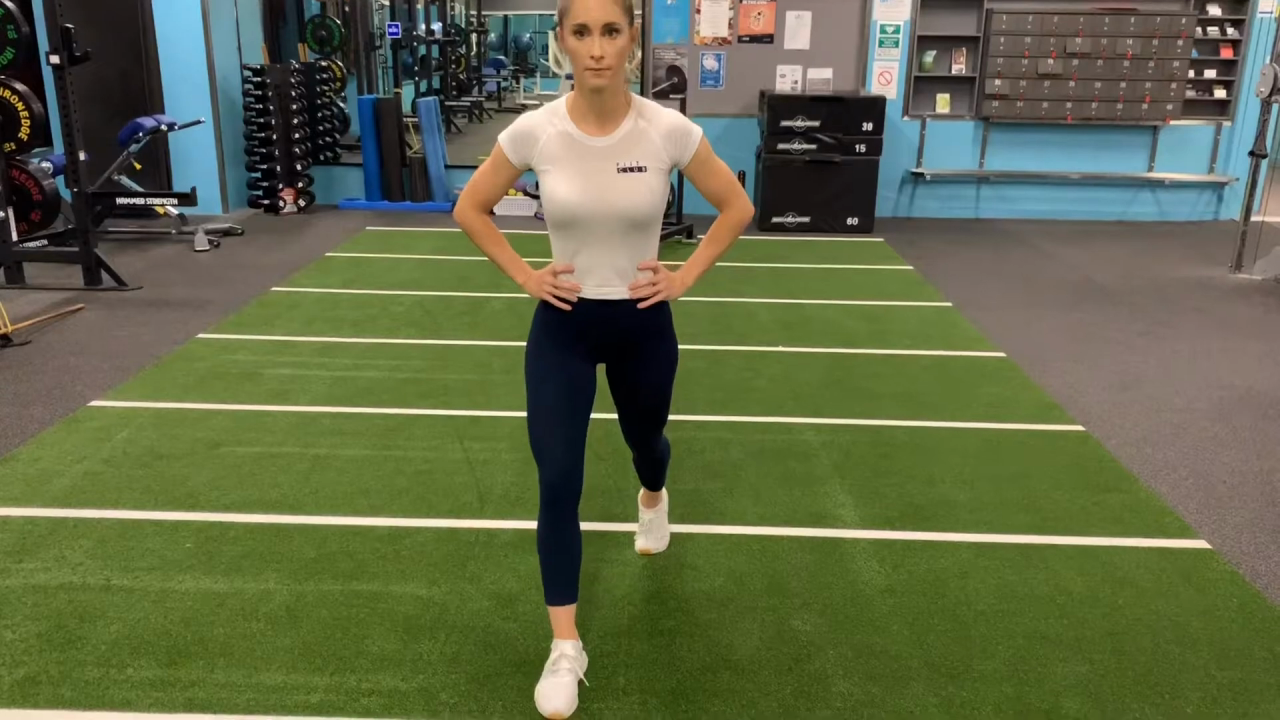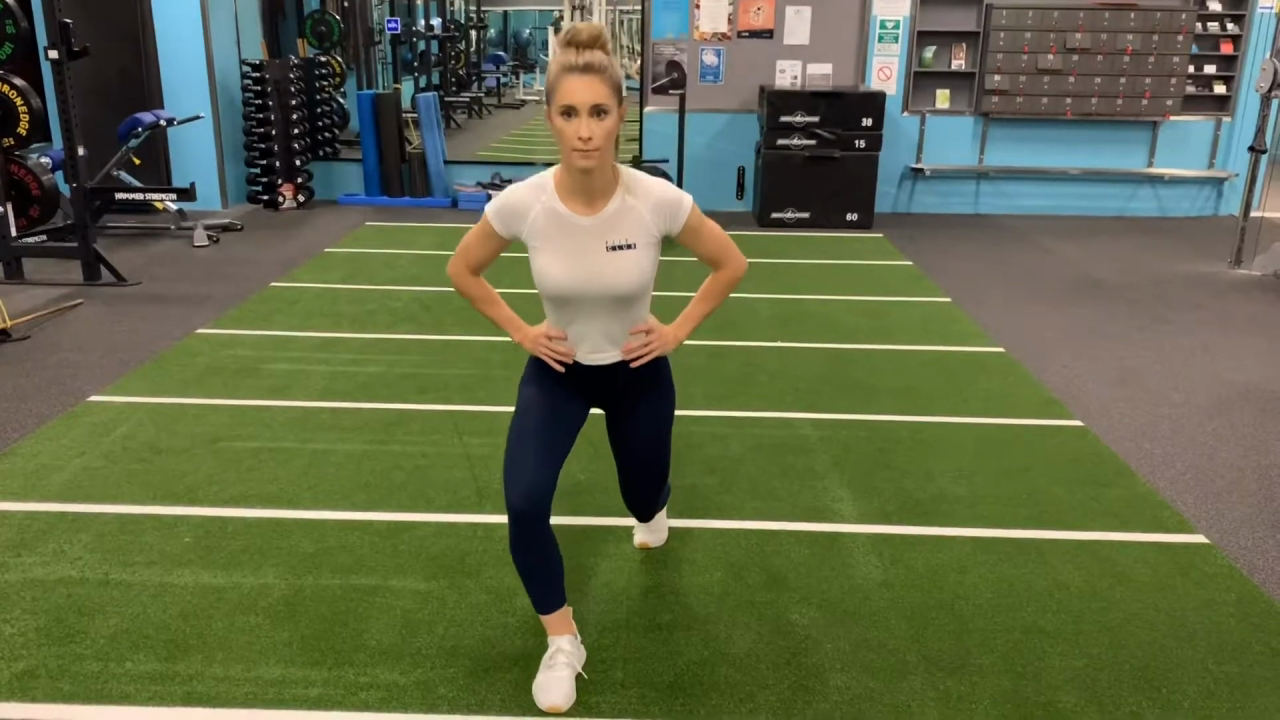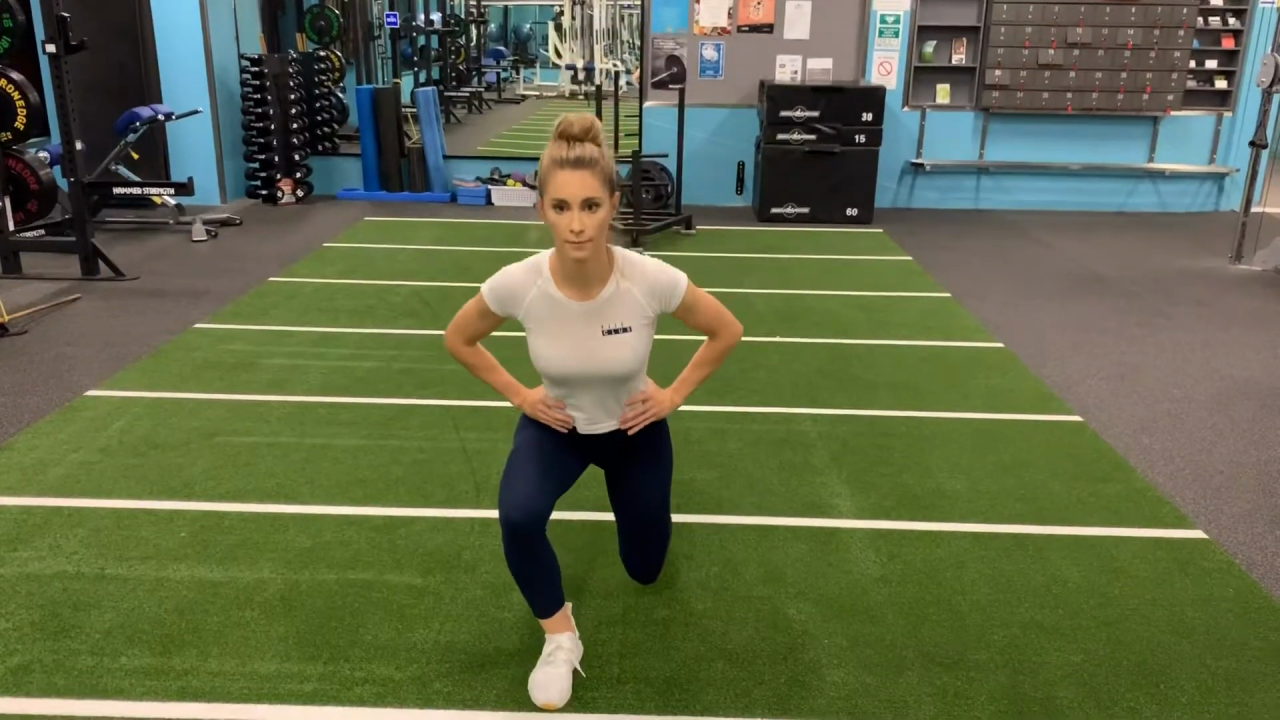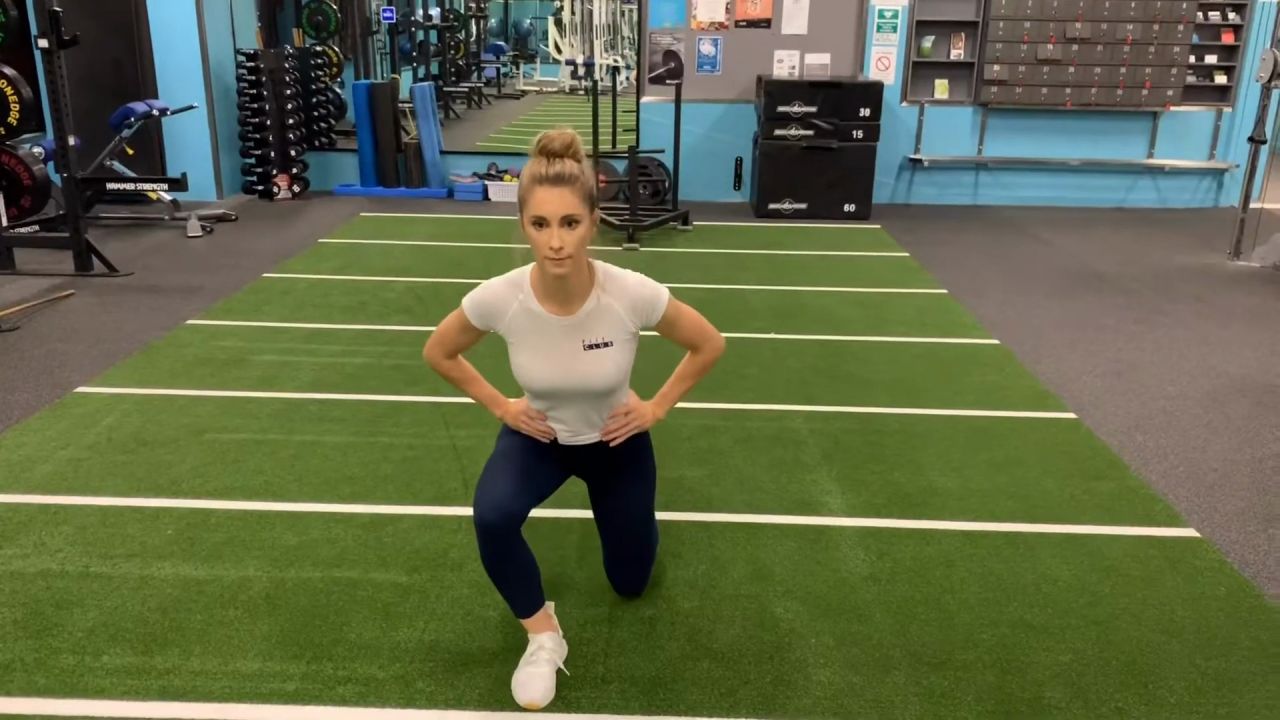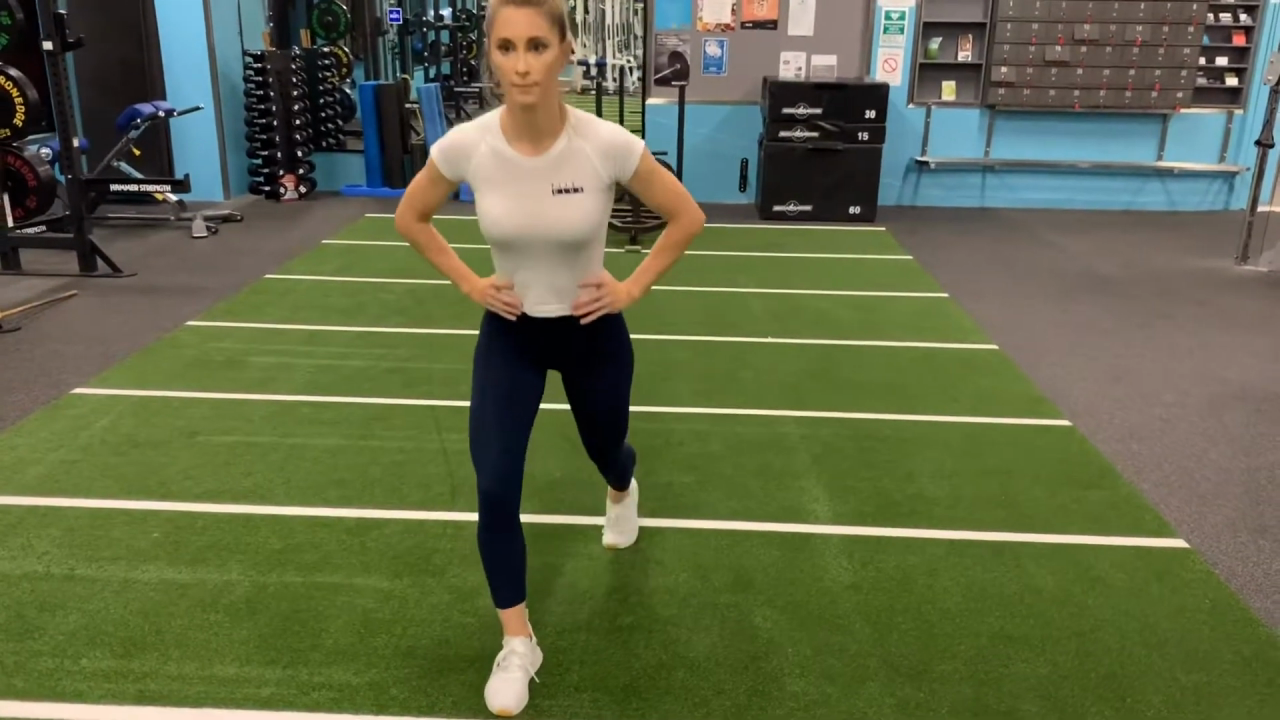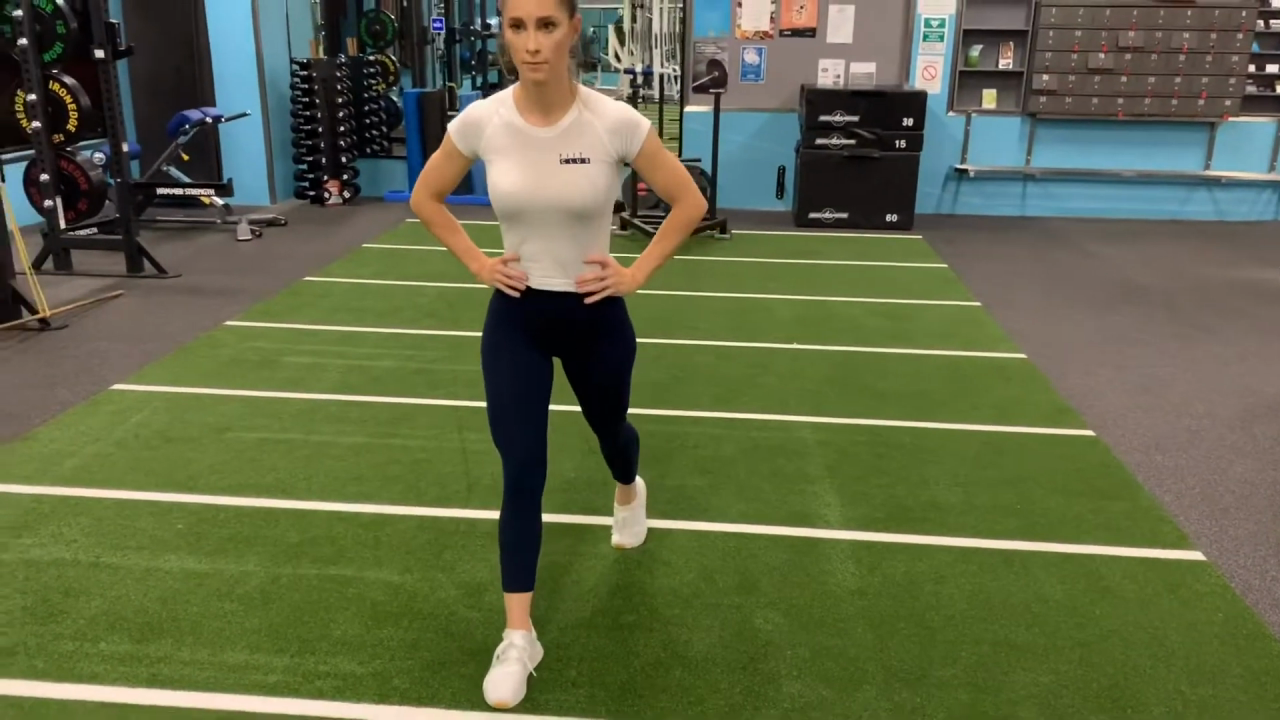
dt=0.5s
person 1, frame 1
left shoulder: (668, 129)
right shoulder: (533, 130)
left elbow: (737, 207)
right elbow: (471, 209)
left wrist: (686, 276)
right wrist: (524, 275)
left hip: (642, 323)
right hip: (563, 325)
left knee: (645, 439)
right knee: (558, 482)
left ankle: (652, 497)
right ankle: (565, 647)
person 1, frame 2
left shoulder: (658, 198)
right shoulder: (520, 201)
left elbow: (731, 265)
right elbow: (463, 270)
left wrist: (678, 329)
right wrist: (519, 330)
left hip: (637, 374)
right hip: (557, 372)
left knee: (641, 501)
right knee: (525, 504)
left ankle: (654, 505)
right ankle: (562, 642)
person 1, frame 3
left shoulder: (652, 279)
right shoulder: (516, 283)
left elbow: (726, 331)
right elbow: (459, 339)
left wrist: (673, 394)
right wrist: (519, 394)
left hip: (634, 429)
right hip: (557, 426)
left knee: (644, 568)
right knee: (518, 517)
left ankle: (644, 499)
right ankle: (560, 637)
person 1, frame 4
left shoulder: (633, 294)
right shoulder: (497, 298)
left elbow: (709, 346)
right elbow: (438, 354)
left wrist: (656, 408)
right wrist: (501, 407)
left hip: (614, 441)
right hip: (538, 438)
left knee: (629, 583)
right knee: (492, 518)
left ankle: (630, 506)
right ankle: (543, 636)
person 1, frame 5
left shoulder: (607, 143)
right shoulder: (466, 144)
left elbow: (688, 218)
right elbow: (410, 218)
left wrist: (632, 289)
right wrist: (469, 283)
left hip: (593, 334)
right hip: (509, 337)
left knee: (605, 448)
right knee: (496, 490)
left ankle: (623, 492)
right ankle: (517, 643)
person 1, frame 6
left shoulder: (615, 121)
right shoulder: (480, 121)
left elbow: (690, 203)
right elbow: (426, 198)
left wrist: (637, 273)
right wrist: (477, 263)
left hip: (594, 315)
right hip: (516, 318)
left knee: (608, 427)
right knee: (521, 472)
left ankle: (629, 491)
right ankle: (518, 637)
